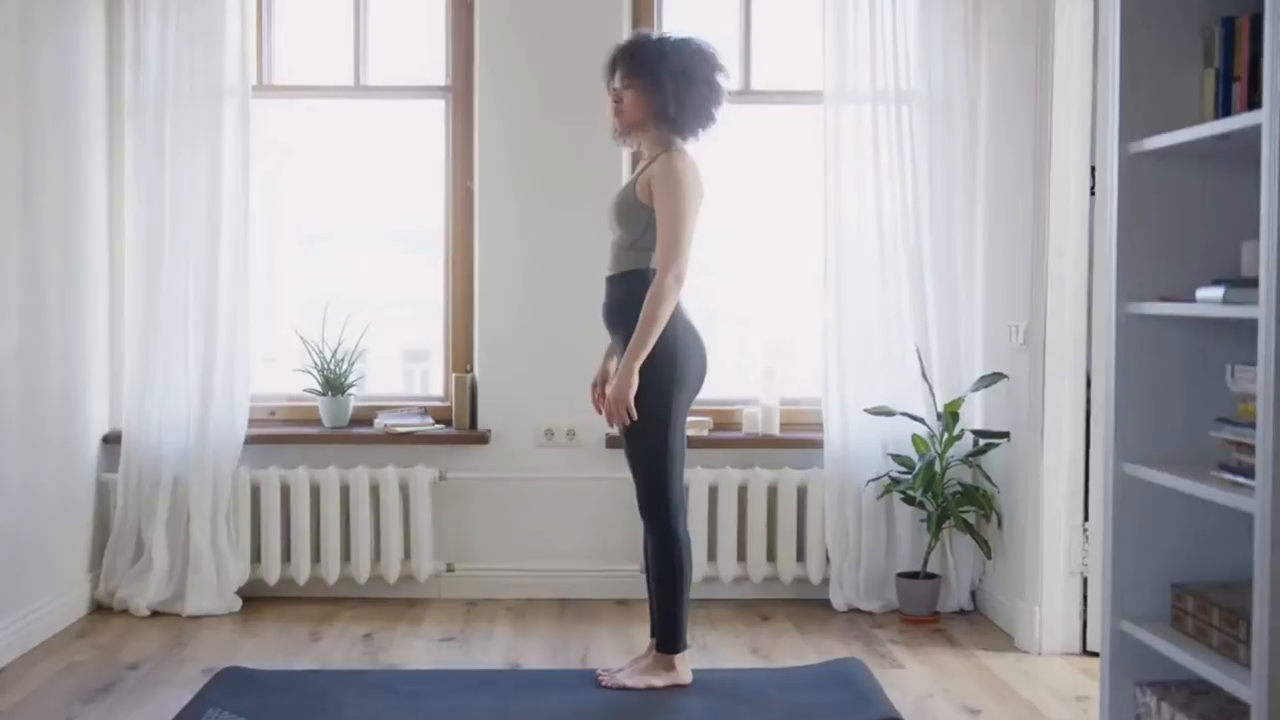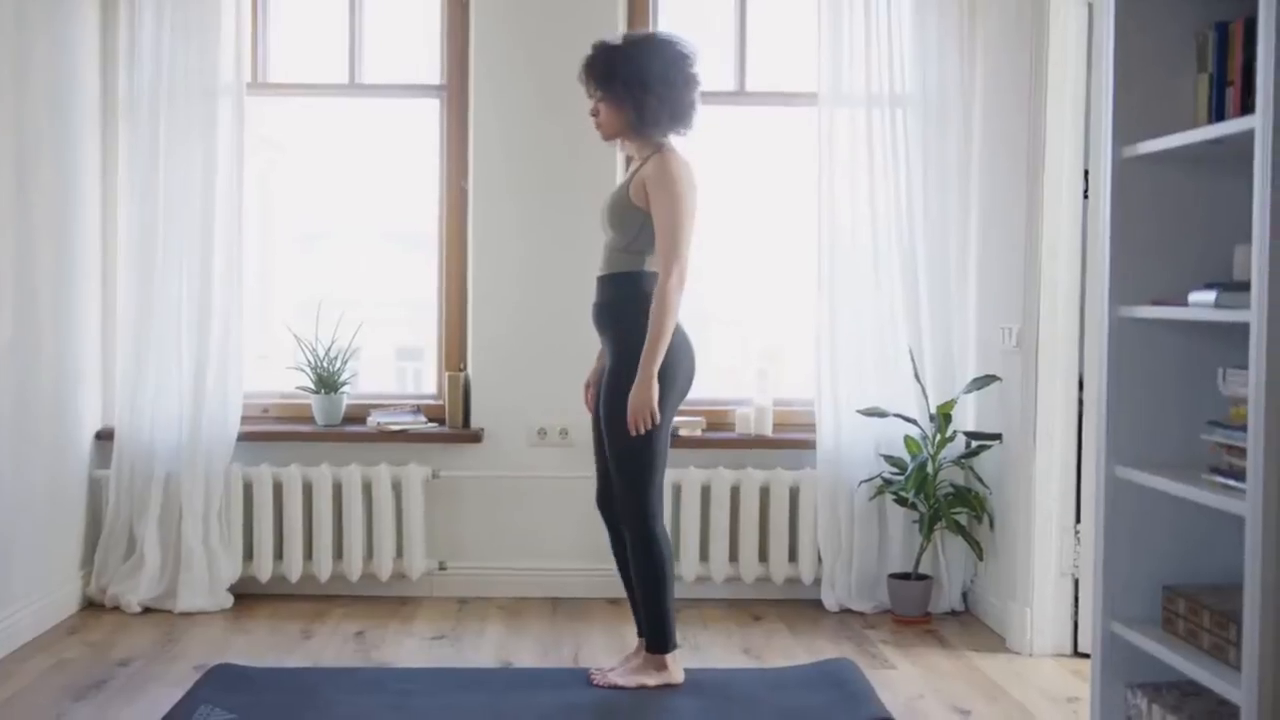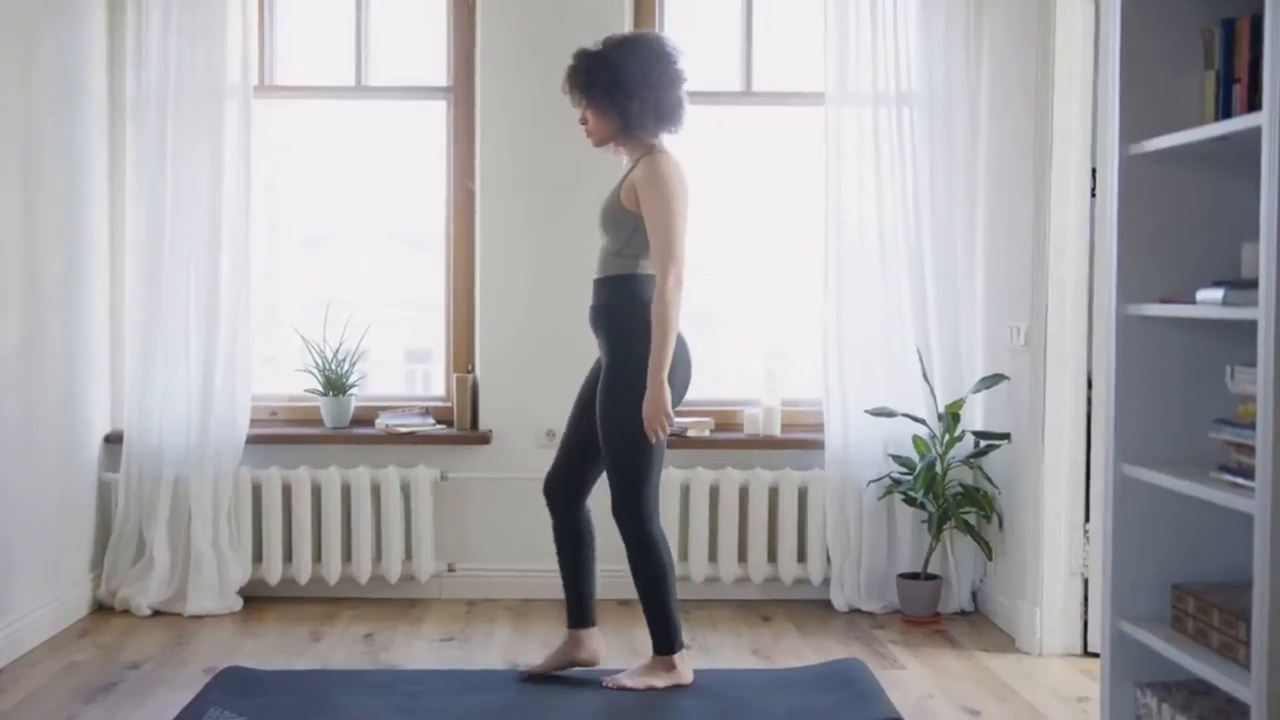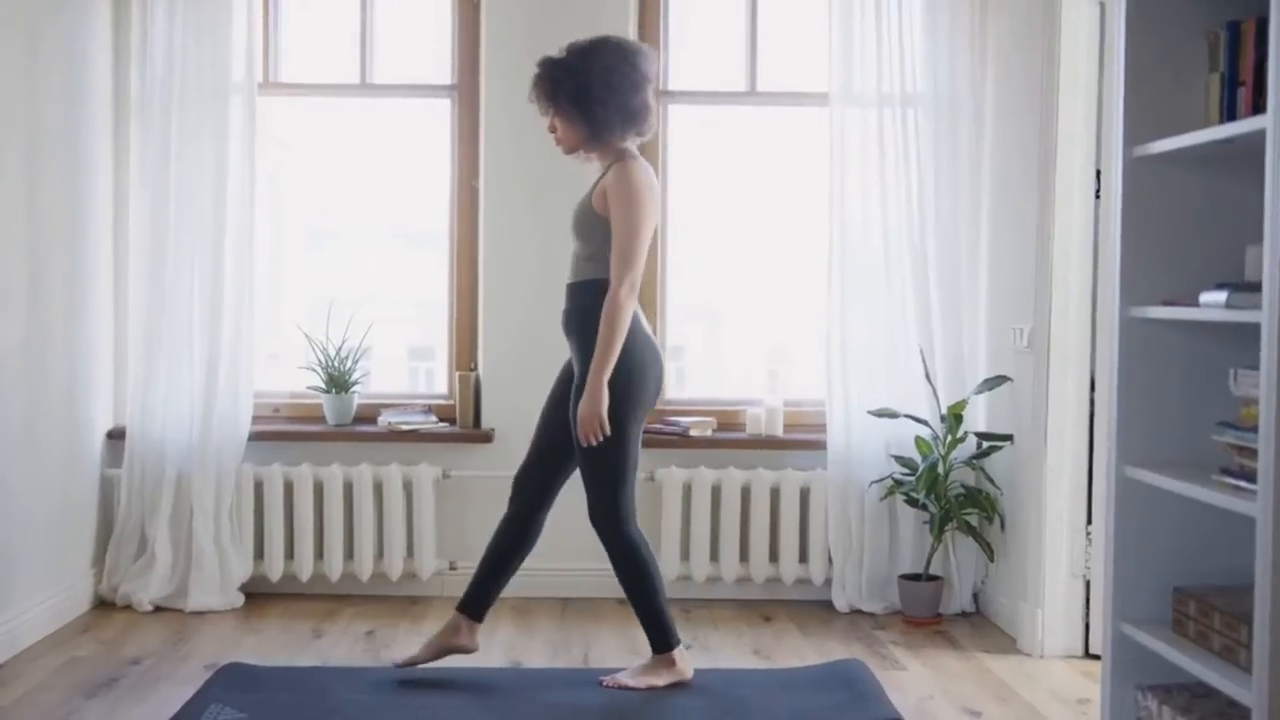
dt=0.3s
person 1, frame 1
left shoulder: (673, 165)
right shoulder: (649, 166)
left elbow: (669, 275)
left wrist: (631, 365)
right wrist: (610, 361)
left hip: (661, 353)
right hip: (644, 349)
left knee: (661, 507)
right knee: (654, 505)
left ankle: (672, 658)
right ankle: (659, 647)
person 1, frame 2
left shoulder: (666, 167)
right shoulder: (640, 167)
left elbow: (670, 276)
left wrist: (648, 373)
right wrist: (603, 363)
left hip: (649, 353)
right hip: (627, 350)
left knee: (636, 507)
right knee: (617, 504)
left ankle: (661, 657)
right ankle: (649, 640)
person 1, frame 3
left shoulder: (658, 168)
right shoulder: (637, 170)
left elbow: (669, 279)
left wrist: (659, 378)
left hip: (642, 355)
right hip: (620, 354)
left knee: (633, 509)
right knee: (562, 489)
left ankle: (669, 659)
right ankle: (581, 636)
person 1, frame 4
left shoulder: (630, 175)
right shoulder: (611, 174)
left elbow: (625, 284)
left wrist: (600, 383)
left hip: (615, 361)
right hip: (591, 356)
left knee: (611, 514)
right knee: (528, 493)
left ankle: (669, 657)
right ankle: (463, 625)
